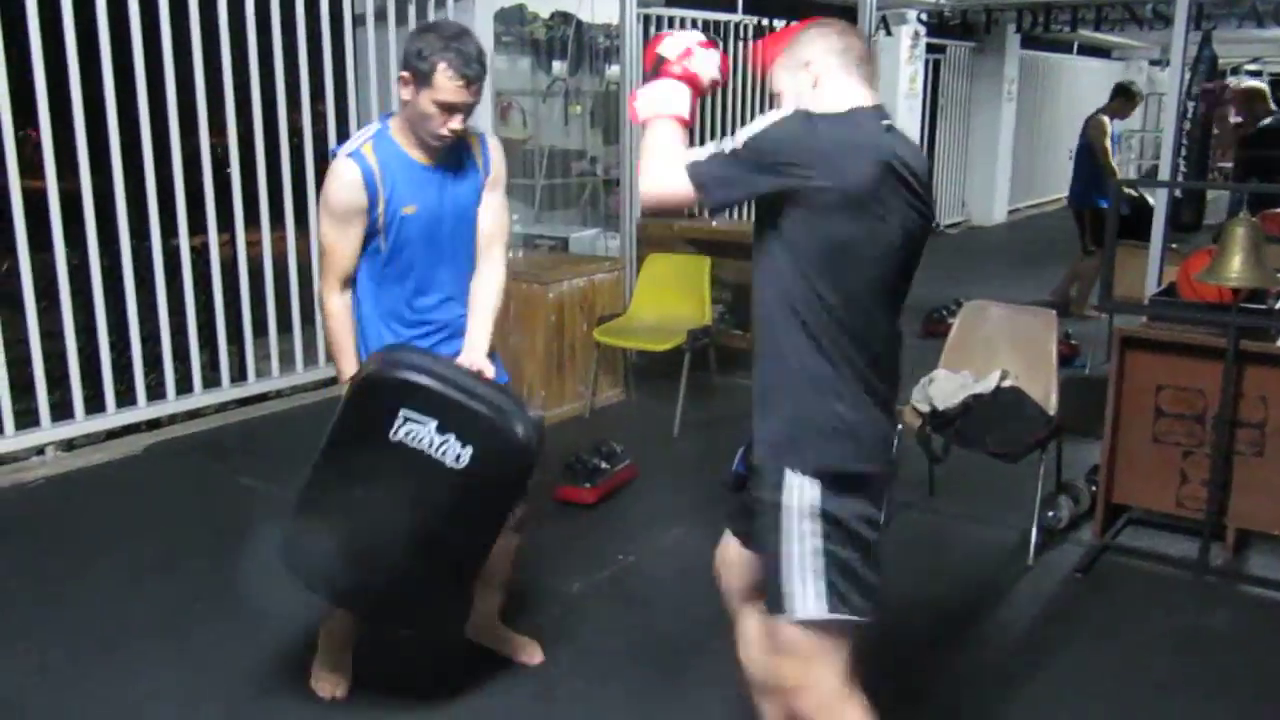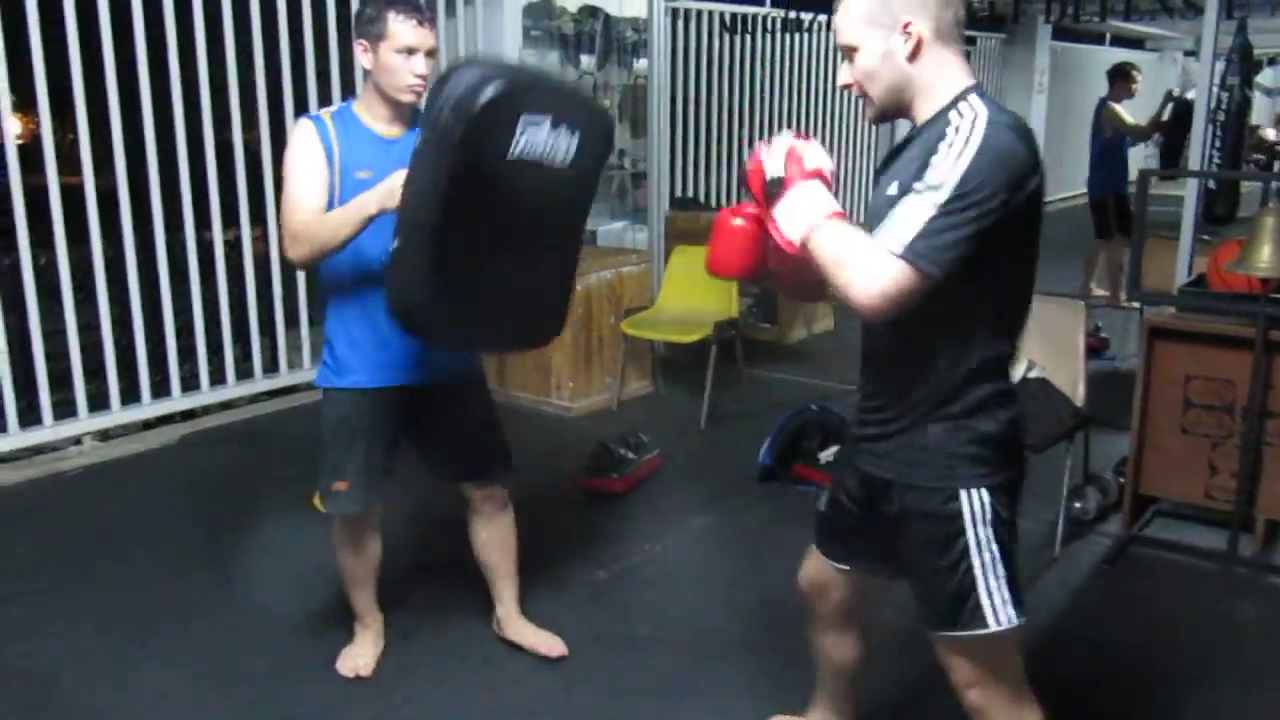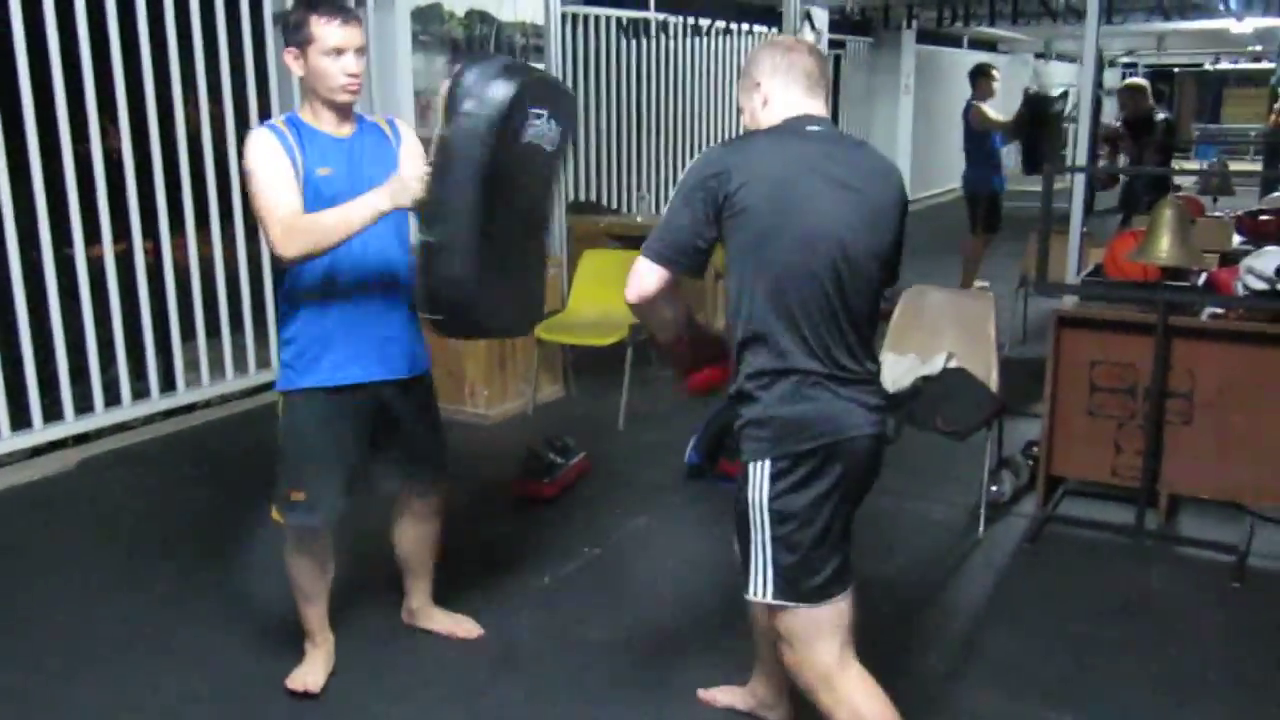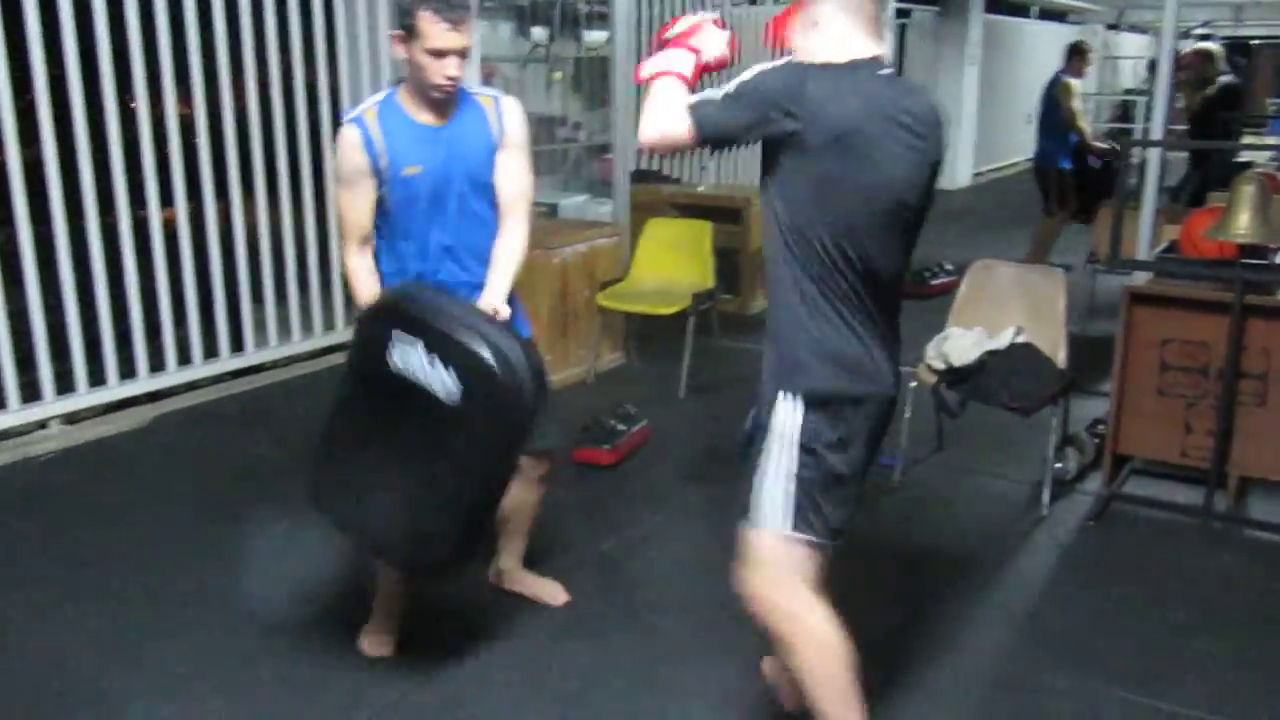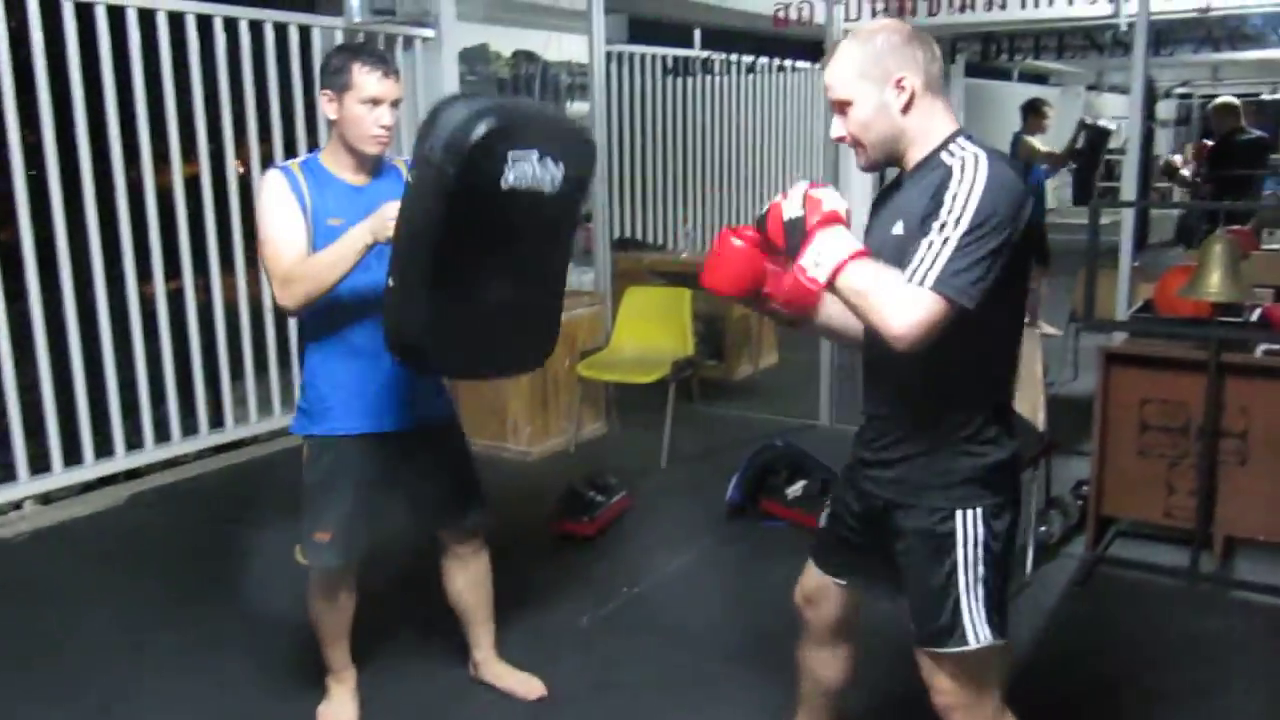
dt=1s
person 1, frame 1
left shoulder: (805, 136)
right shoulder: (899, 159)
left elbow: (660, 186)
left wrist: (671, 84)
left hip: (817, 447)
right hip: (812, 435)
right knee: (738, 577)
person 1, frame 2
left shoulder: (984, 143)
right shoulder: (927, 144)
left elbow: (873, 288)
right elbow: (868, 269)
left wrist: (802, 192)
right wrist: (784, 233)
left hip: (950, 459)
right hip: (883, 440)
right knee: (824, 584)
person 1, frame 3
left shoulder: (730, 165)
right shoulder: (884, 175)
left elbow: (643, 289)
left wrist: (691, 345)
left hip: (794, 428)
right hip: (859, 418)
left knee: (819, 655)
right knee: (766, 557)
person 1, frame 4
left shoulder: (795, 87)
right shoulder: (919, 112)
left elbow: (657, 131)
left wrist: (676, 59)
left hip: (814, 376)
right hip: (866, 370)
left knee: (772, 582)
right knee: (789, 534)
person 1, frame 5
left shoulder: (980, 181)
right shoulder: (902, 187)
left elbow: (906, 321)
left wrist: (823, 237)
right wrist: (776, 289)
left hip: (952, 480)
right hip: (880, 460)
right knee: (819, 602)
person 2, frame 1
left shoulder: (485, 154)
right shoulder: (357, 169)
left elbow: (491, 258)
right elbow: (336, 289)
left wrist: (477, 349)
right wrist: (356, 389)
left hip: (470, 371)
left knee: (507, 506)
left ankle: (486, 619)
right ankle: (338, 638)
person 2, frame 2
right shoulder: (318, 136)
right elbow: (298, 243)
right wrist: (379, 195)
left hip: (446, 356)
right hip: (360, 365)
left knee: (490, 488)
right knee: (354, 507)
left ankle: (508, 614)
right ankle: (368, 622)
person 2, frame 3
left shoulder: (394, 136)
right shoulder: (273, 143)
right elbow: (289, 242)
right wrist: (386, 195)
left hip: (401, 355)
right hip: (320, 368)
left knee: (423, 491)
right knee: (308, 517)
left ankle: (419, 603)
right ankle: (318, 639)
person 2, frame 4
left shoulder: (501, 114)
right shoulder: (364, 131)
left elbow: (515, 216)
right elbow: (355, 248)
left wrist: (496, 292)
left hip: (496, 325)
left knee: (532, 454)
left ankle: (509, 565)
right ankle: (388, 598)
person 2, frame 5
left shoulder: (413, 180)
right shoulder: (287, 185)
right elbow: (290, 290)
right wrist: (371, 230)
left hip: (422, 398)
right hip: (339, 410)
left knee: (466, 532)
right knee: (332, 559)
left ankle: (485, 657)
person 3, frame 1
left shoulder: (1106, 122)
right shoulder: (1100, 122)
right elbow: (1107, 164)
right wrist: (1123, 190)
left hip: (1094, 197)
right hip: (1089, 199)
left knee: (1092, 252)
right knee: (1098, 252)
left ankle: (1061, 292)
right ankle: (1079, 304)
person 3, frame 2
left shoulder: (1108, 107)
right shoulder: (1111, 109)
left elbow: (1129, 138)
right elbow: (1140, 133)
left wrist: (1156, 127)
right wrist: (1164, 104)
left hip: (1103, 184)
right hip: (1110, 186)
left knee: (1104, 239)
right knee: (1120, 239)
left ankle: (1088, 286)
right ankle: (1117, 295)
person 3, frame 3
left shoulder: (981, 108)
right shoulder: (977, 108)
left elbow: (999, 135)
right elbow: (1007, 128)
left hip: (983, 181)
right hip: (983, 183)
left knee: (980, 234)
right knee: (983, 235)
left ankle: (968, 281)
right ankle: (966, 286)
person 3, frame 4
left shoulder: (1057, 81)
right shoulder: (1069, 83)
right elbow: (1075, 122)
left wrist: (1086, 140)
right wrist: (1092, 144)
left hip: (1049, 157)
right hip: (1055, 160)
left knee: (1053, 213)
right knee: (1060, 213)
left ankle: (1034, 259)
right ankle: (1035, 262)
person 3, frame 5
left shoulder: (1026, 140)
right shoulder: (1025, 142)
left elbow: (1047, 169)
right elbow: (1058, 161)
right wrist: (1077, 133)
right hip: (1028, 214)
left knee: (1032, 266)
right knee: (1038, 267)
right ankle: (1034, 322)
